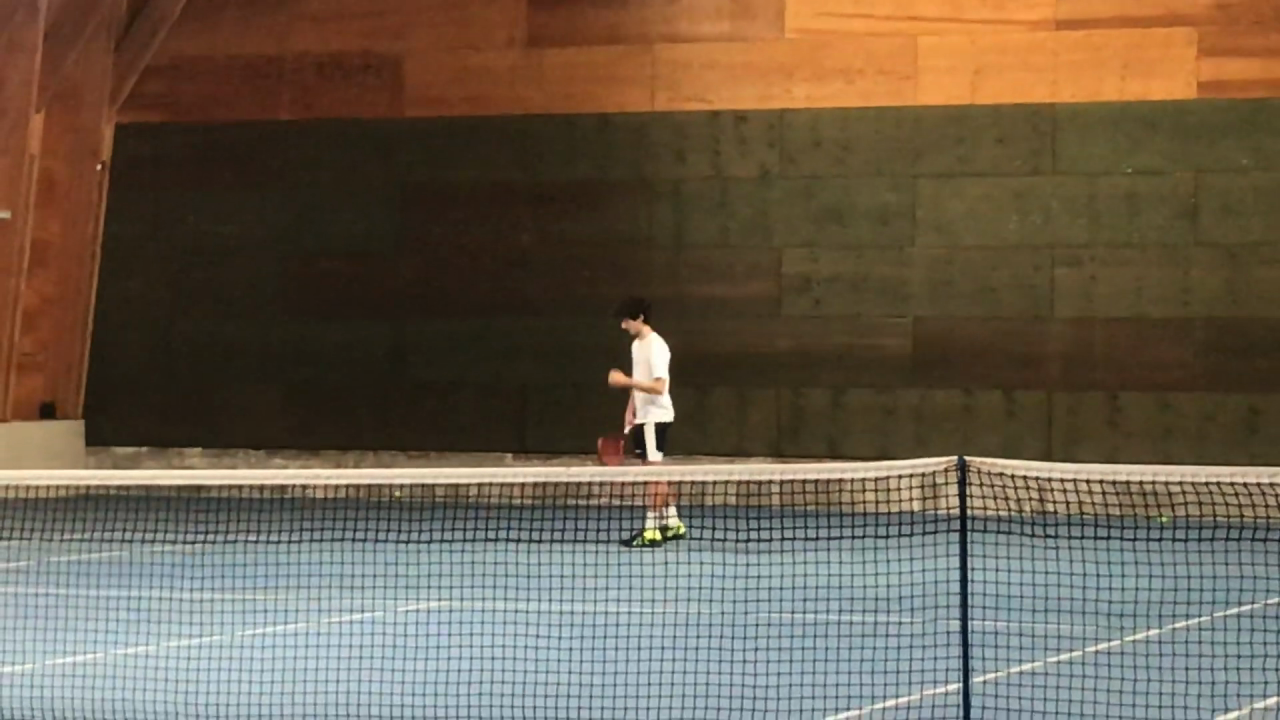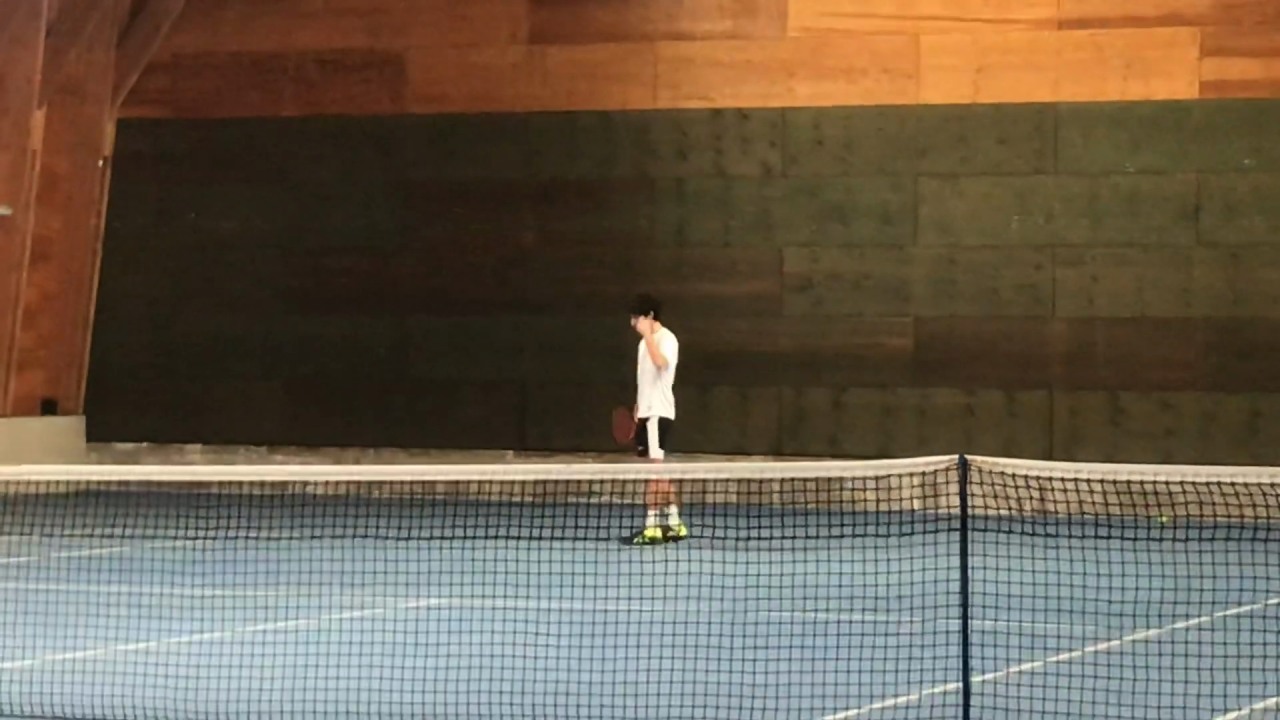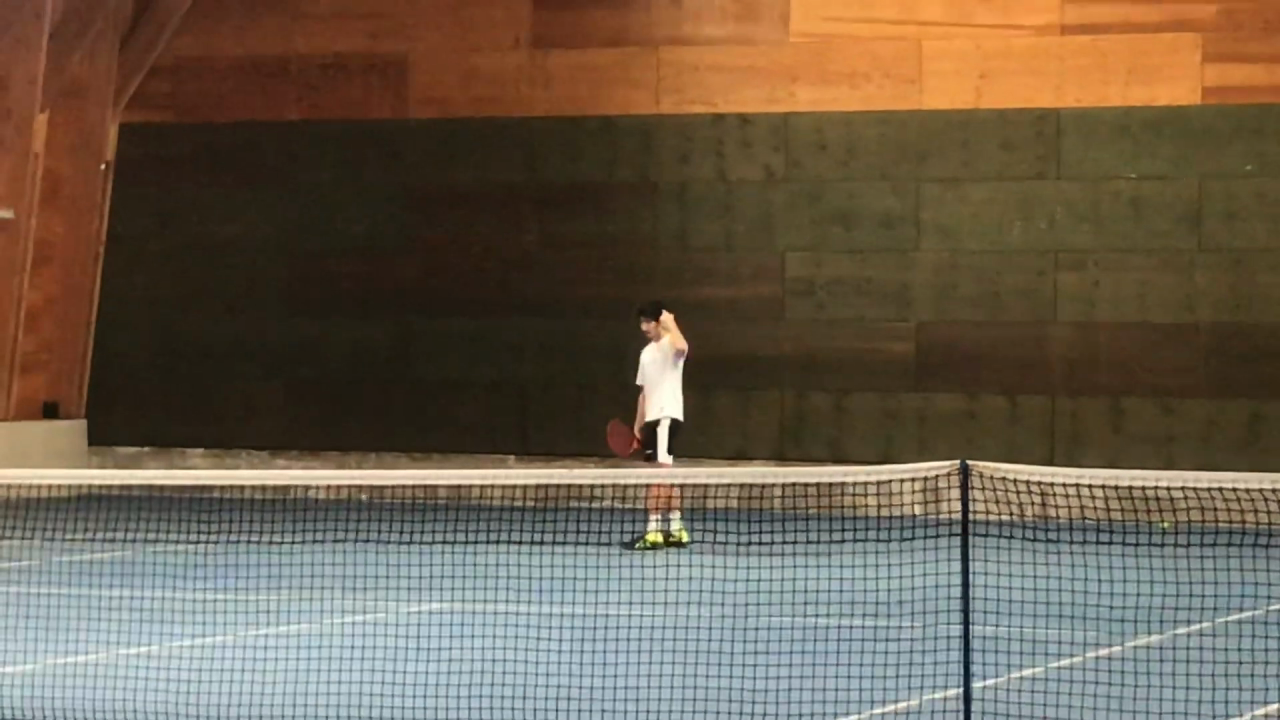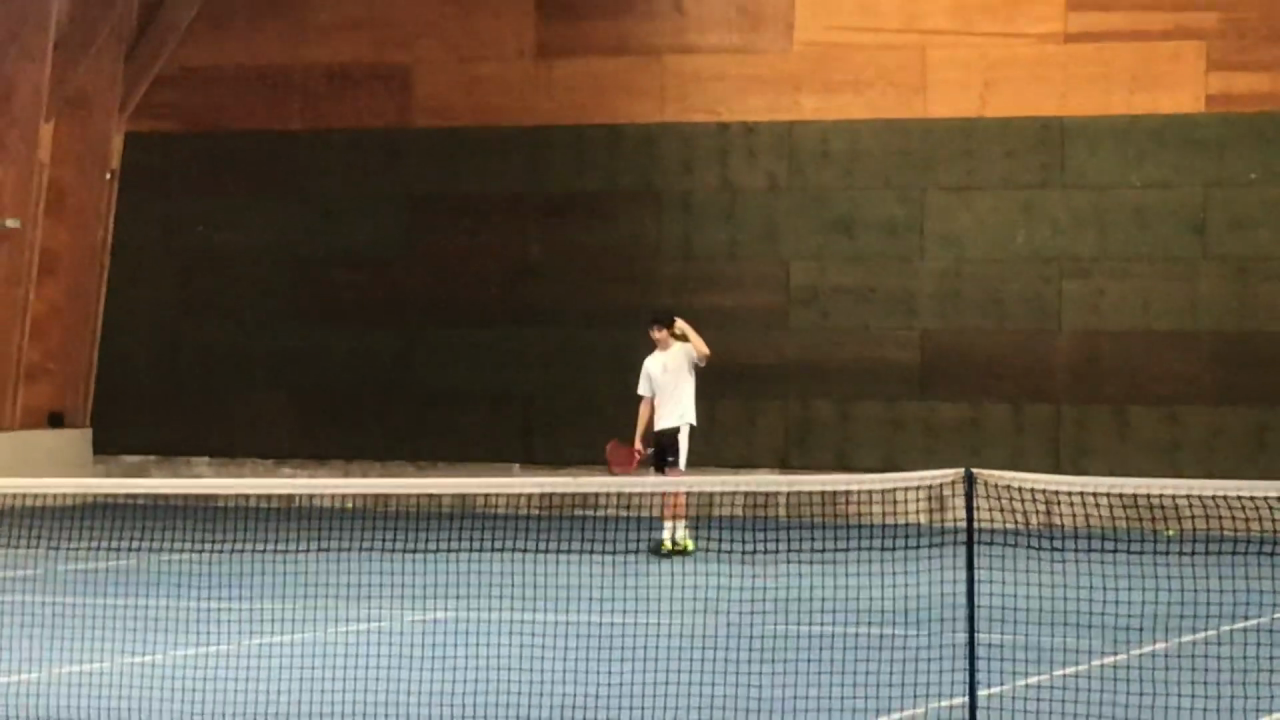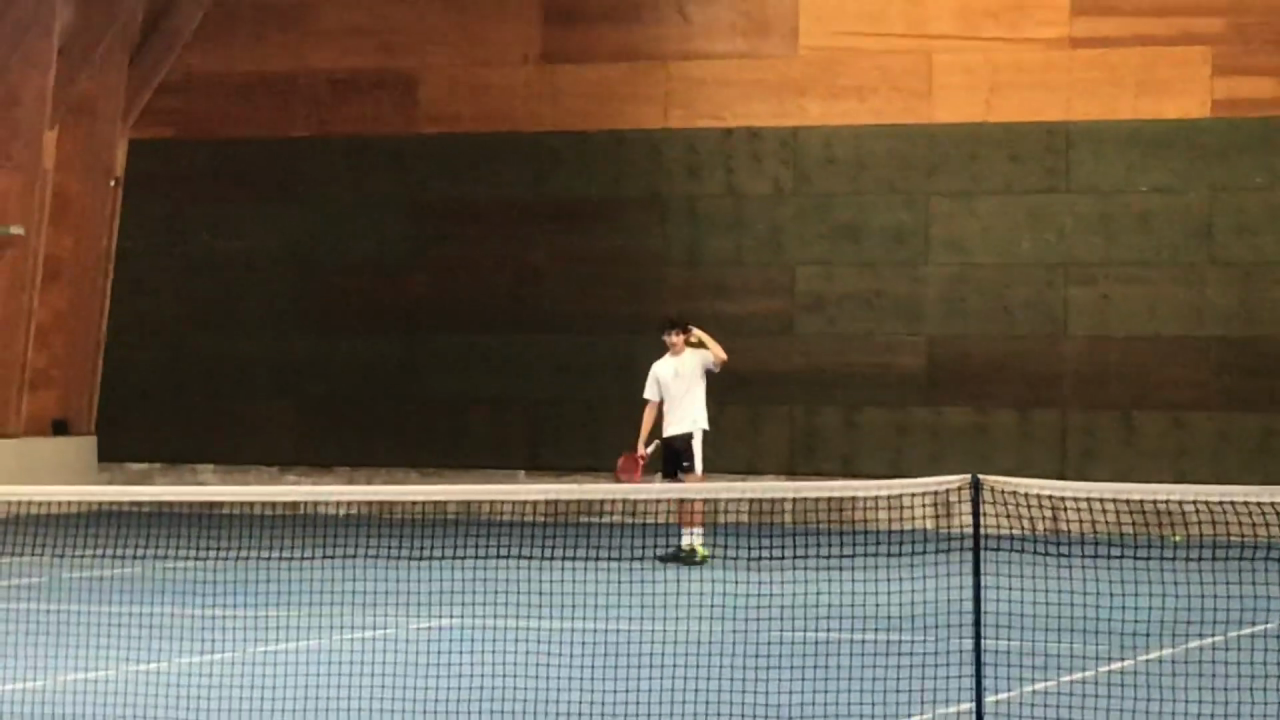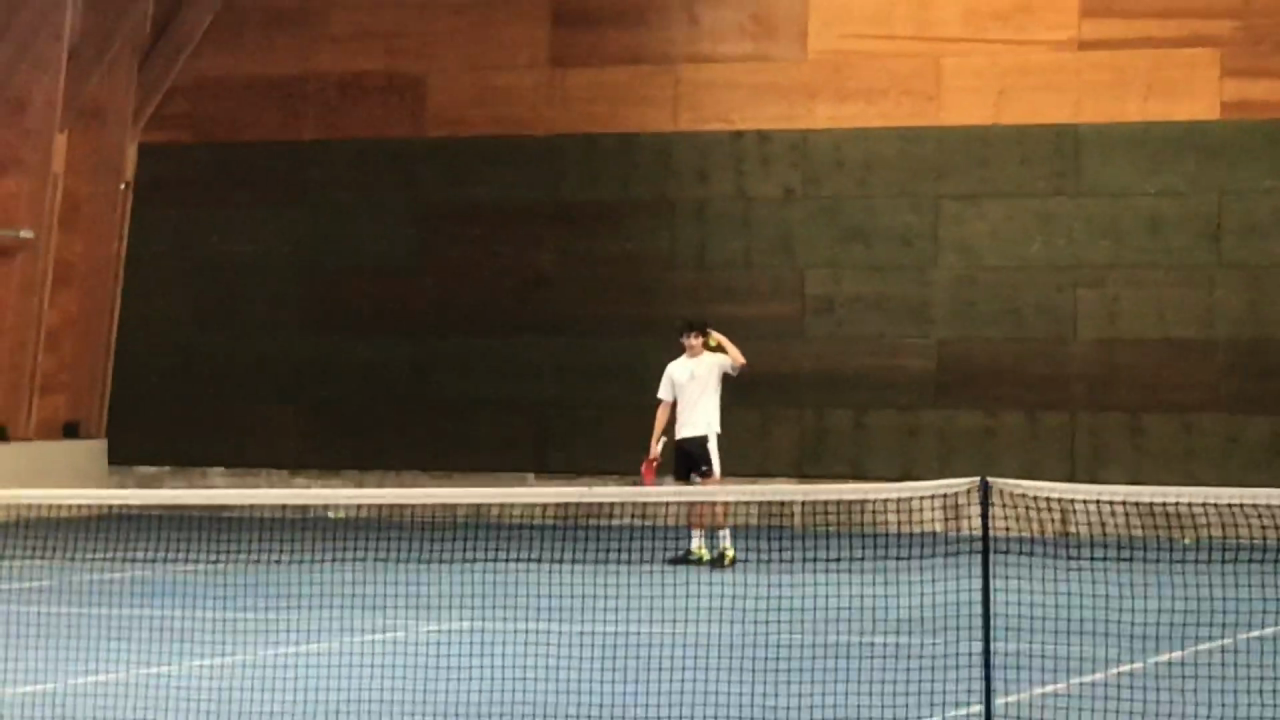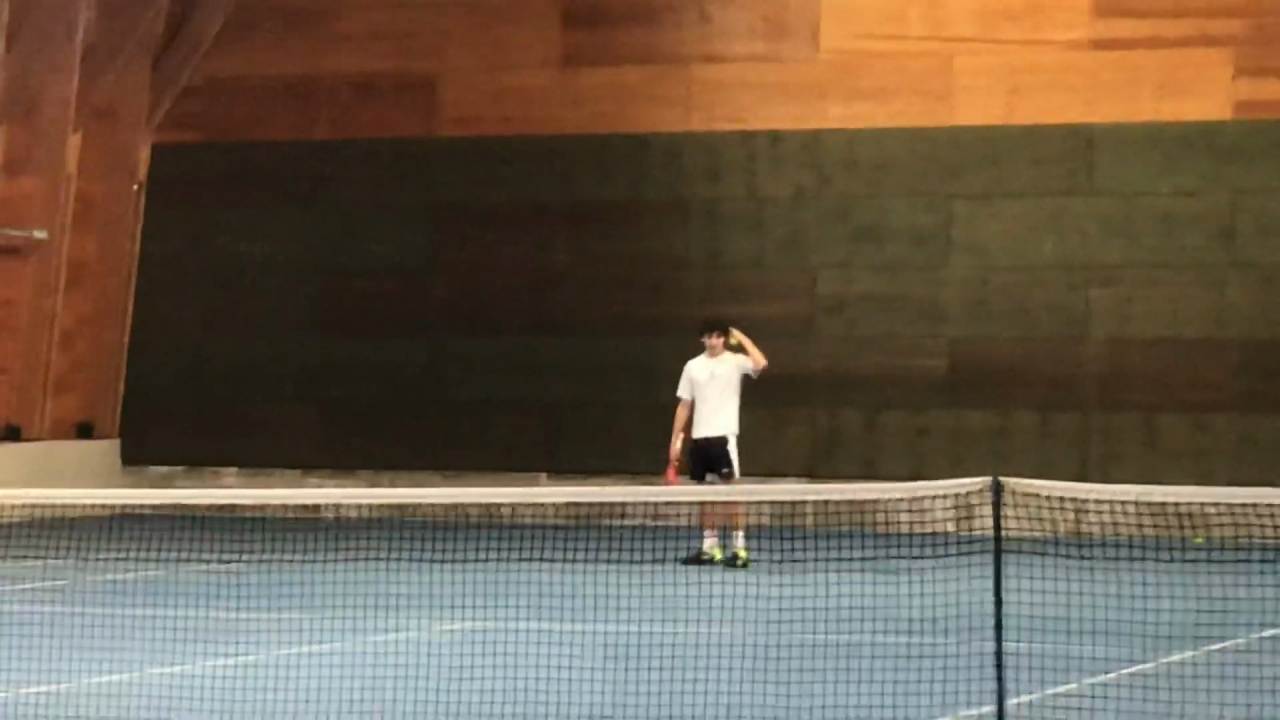
dt=0.2s
person 1, frame 1
left shoulder: (656, 346)
right shoulder: (637, 344)
left elbow: (659, 387)
left wrist: (625, 381)
right wrist: (630, 412)
left hip: (655, 416)
right hip: (644, 417)
left ankle: (651, 530)
right ankle: (673, 524)
person 1, frame 2
left shoulder: (666, 339)
right shoulder: (645, 341)
left elbow: (660, 364)
left wrist: (647, 335)
right wrist: (637, 412)
left hip: (658, 412)
right hip: (647, 412)
left ankle: (652, 528)
right ankle: (674, 524)
person 1, frame 3
left shoulder: (672, 344)
right shoulder: (646, 351)
left elbow: (681, 348)
left wrist: (670, 323)
right wrist: (638, 424)
left hip: (667, 416)
right hip: (652, 418)
left ankle: (653, 533)
right ankle: (676, 530)
person 1, frame 4
left shoulder: (684, 351)
right shoulder: (649, 362)
left elbow: (705, 353)
right elbow: (646, 402)
left wrist: (686, 328)
right wrist: (638, 437)
left hip: (680, 424)
right hip: (660, 427)
left knee: (674, 479)
left ankle: (667, 539)
right ankle: (681, 539)
person 1, frame 5
left shoulder: (697, 358)
right shoulder: (658, 367)
left elbow: (721, 358)
right elbow: (652, 406)
left wrist: (701, 335)
right wrist: (641, 441)
left hip: (692, 430)
right hip: (669, 434)
left knee: (692, 485)
left ankle: (698, 545)
right ankle: (685, 544)
person 1, frame 6
left shoulder: (715, 361)
right shoulder: (673, 367)
left elbow: (740, 362)
right elbow: (665, 406)
left wrist: (721, 339)
right wrist: (654, 441)
left hip: (706, 434)
right hip: (682, 436)
left ankle: (726, 547)
right ankle: (697, 548)
person 1, frame 7
left shoulder: (735, 362)
right shoulder: (692, 366)
left elbow: (761, 364)
right elbow: (684, 405)
left wrist: (743, 339)
right wrist: (675, 439)
left hip: (724, 435)
right hip: (699, 436)
left ankle: (740, 548)
right ankle: (709, 548)
